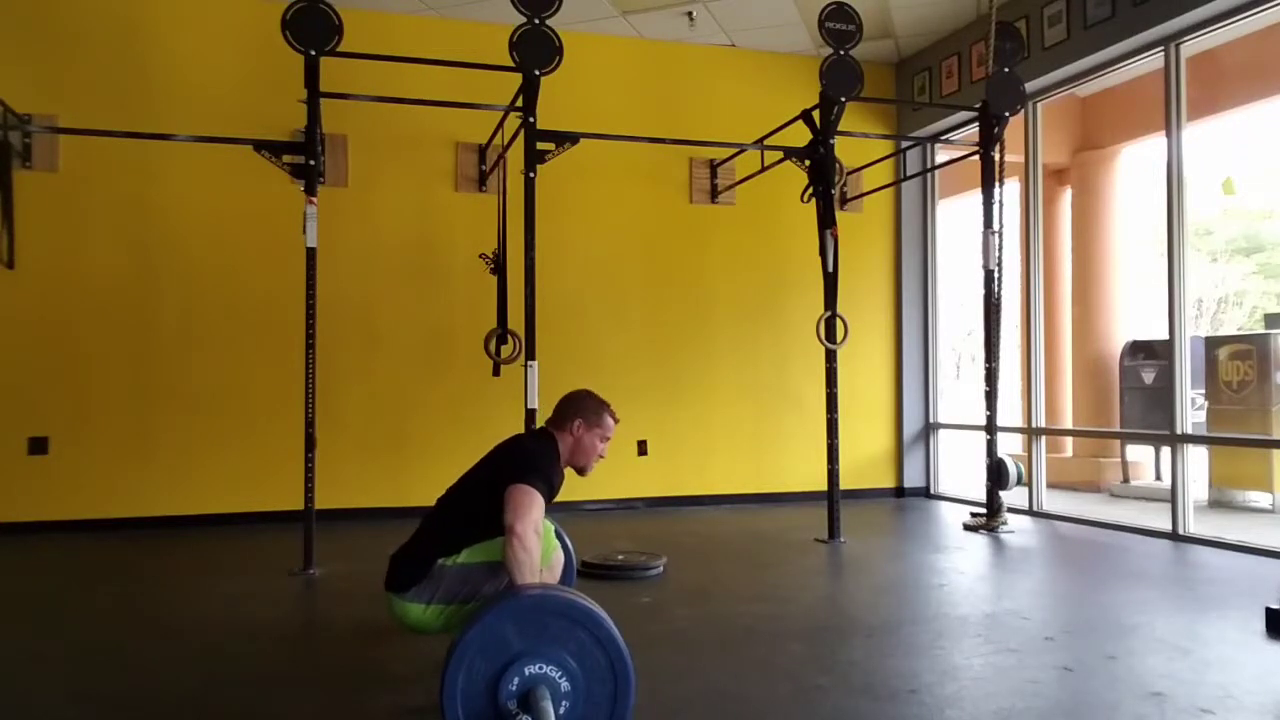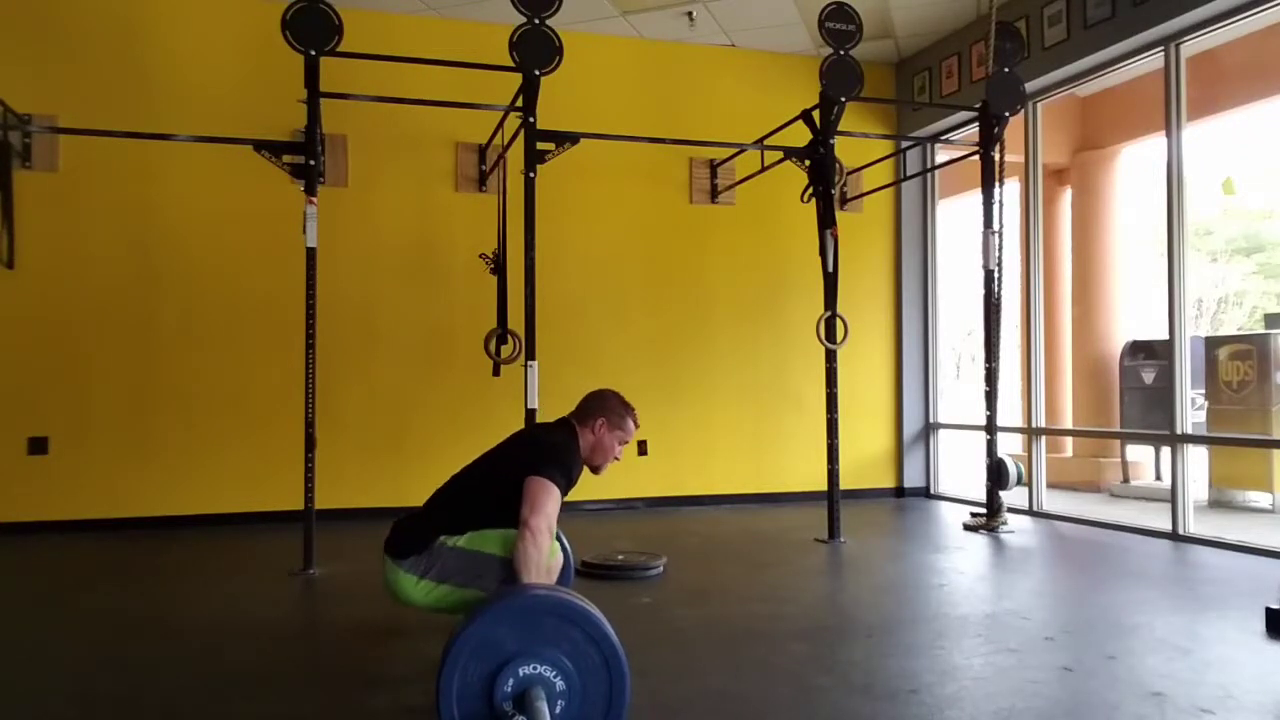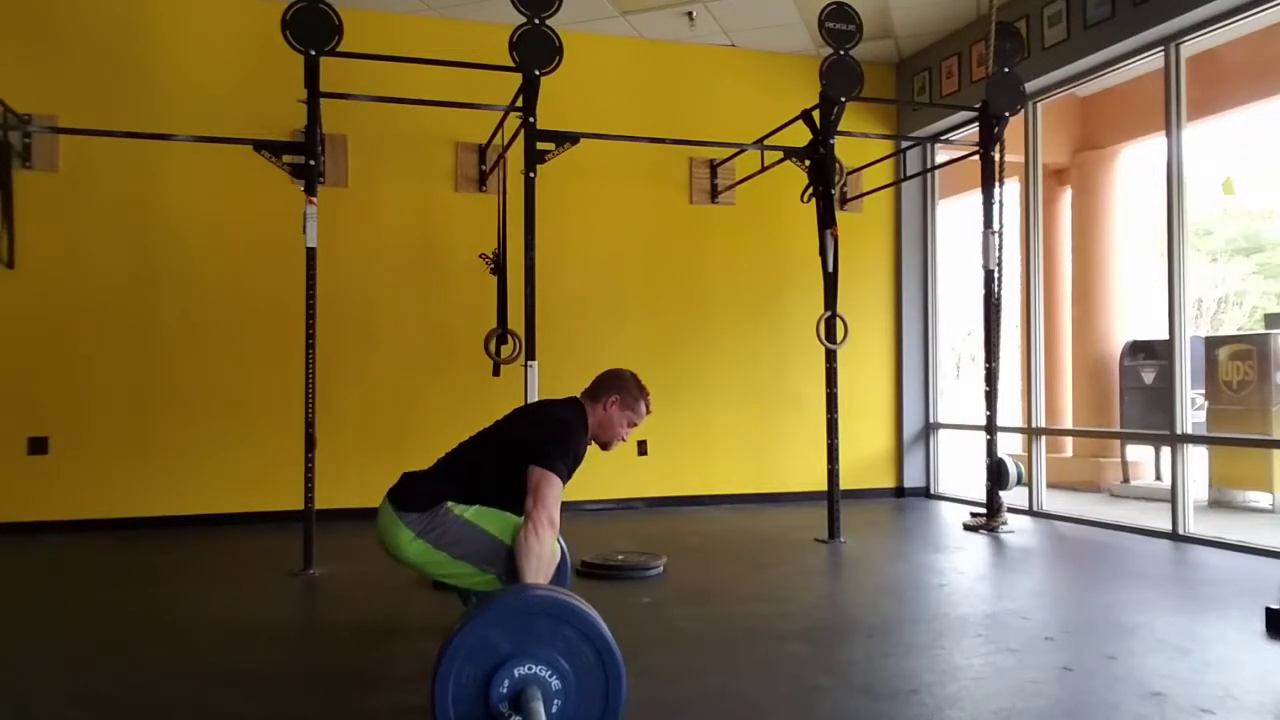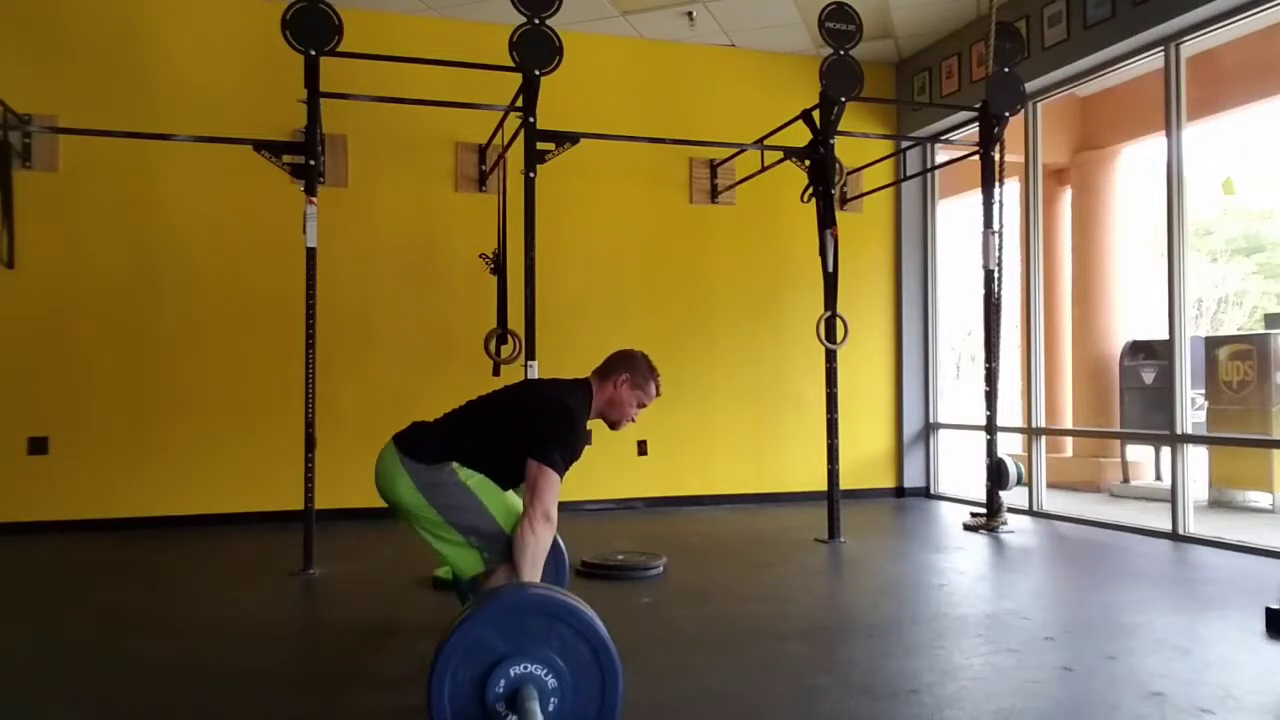
dt=0.4s
person 1, frame 1
left shoulder: (533, 451)
right shoulder: (540, 458)
right elbow: (521, 531)
left hip: (420, 580)
right hip: (423, 591)
right knee: (545, 549)
person 1, frame 2
left shoulder: (549, 441)
right shoulder: (561, 452)
right elbow: (536, 527)
left hip: (420, 552)
right hip: (420, 562)
right knee: (546, 557)
person 1, frame 3
left shoulder: (558, 419)
right shoulder: (566, 431)
right elbow: (542, 521)
left hip: (419, 511)
right hip: (419, 519)
right knee: (540, 554)
person 1, frame 4
left shoulder: (565, 400)
right shoulder: (566, 414)
right elbow: (540, 515)
left hip: (415, 464)
right hip: (421, 469)
left knee: (516, 547)
right knee: (516, 554)
